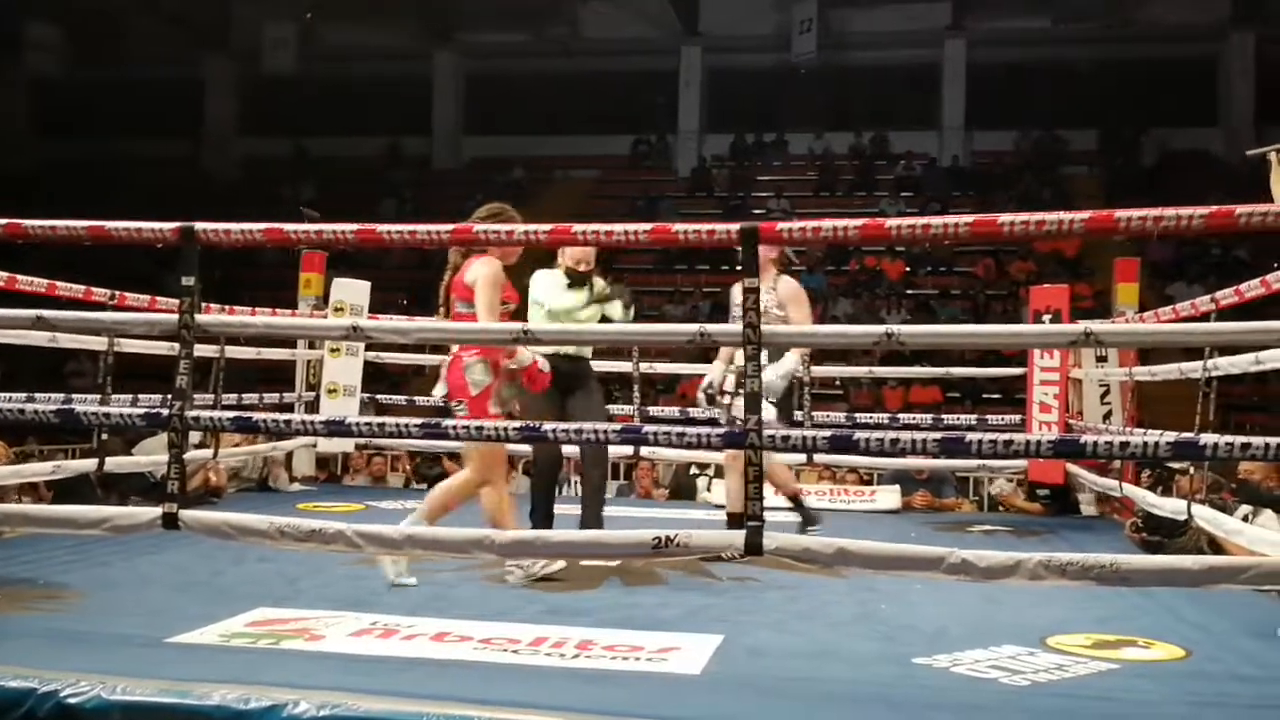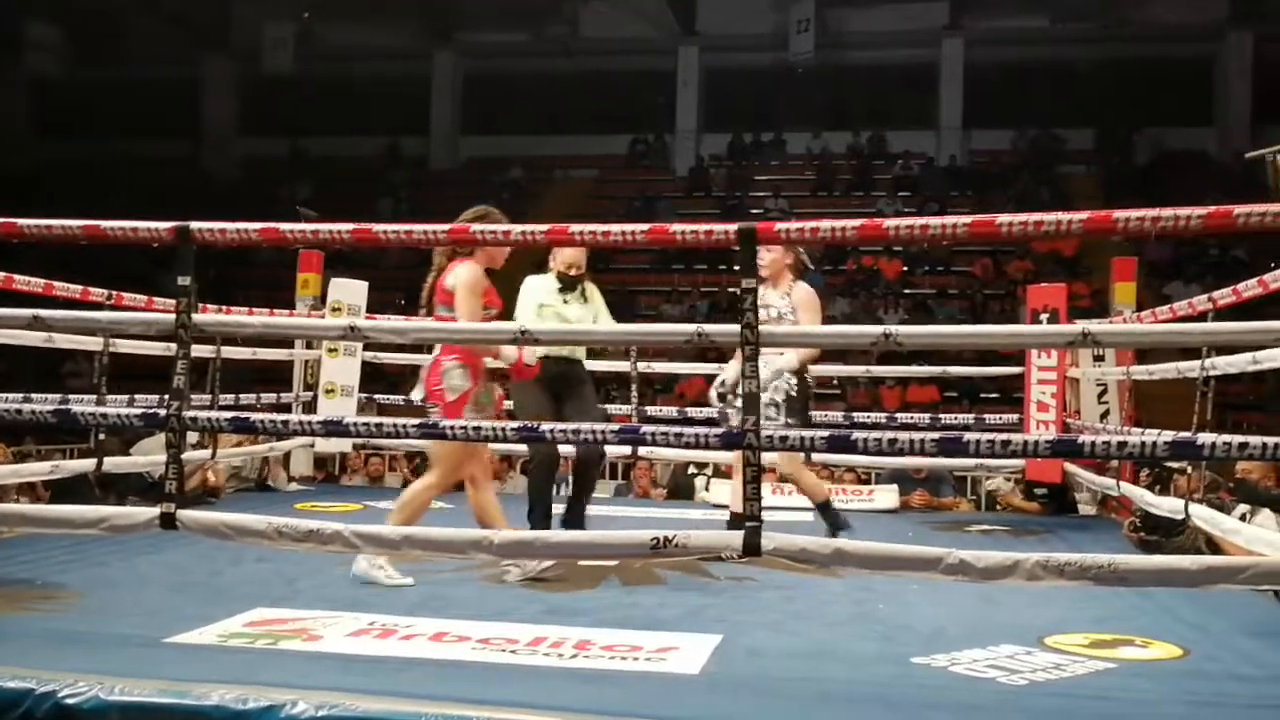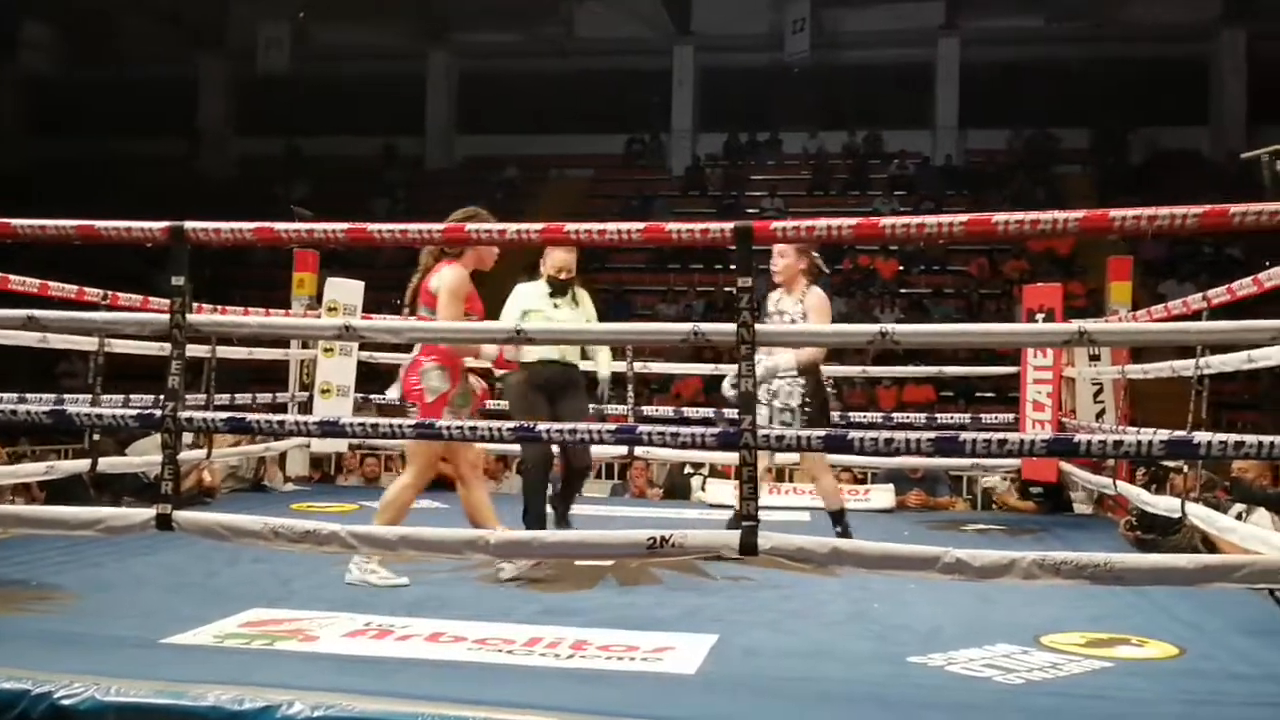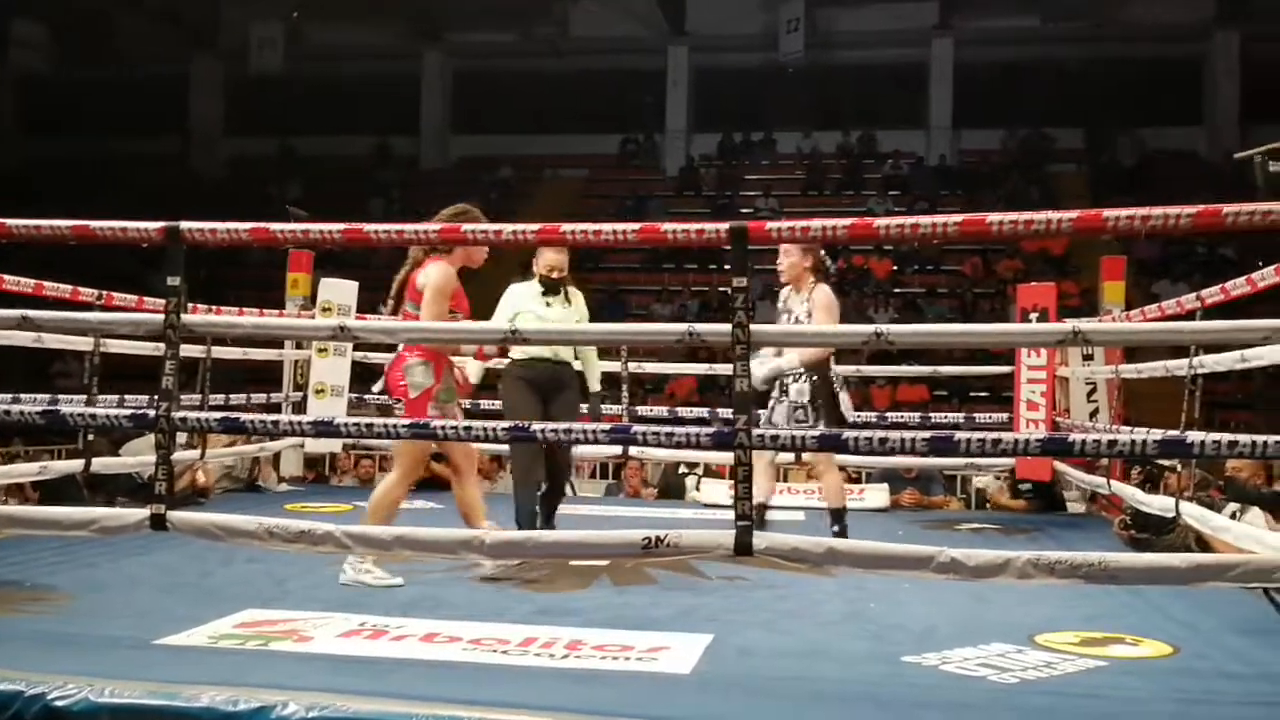
dt=0.1s
person 1, frame 1
left shoulder: (467, 270)
right shoulder: (489, 266)
right elbow: (489, 329)
right wrist: (526, 360)
left hip: (471, 372)
right hip: (478, 372)
left knee: (495, 470)
right knee: (479, 471)
left ankle: (519, 558)
person 1, frame 2
left shoulder: (458, 271)
right shoulder: (470, 272)
left wrist: (486, 382)
right wrist: (513, 355)
left hip: (464, 378)
right hip: (456, 378)
left knee: (479, 472)
right knee: (442, 475)
left ankle: (517, 557)
right ankle: (374, 556)
person 1, frame 3
left shoulder: (444, 272)
right shoulder: (454, 275)
right elbow: (447, 340)
left wrist: (467, 379)
right wrist: (492, 352)
left hip: (445, 379)
right hip: (435, 379)
left knee: (471, 469)
right knee: (418, 474)
right ankle: (364, 561)
person 1, frame 4
left shoulder: (438, 269)
right shoulder: (442, 271)
left elbow: (406, 323)
left hip: (437, 378)
right hip: (420, 375)
left knee: (465, 461)
right knee: (406, 473)
right ankle: (358, 561)
person 2, frame 1
left shoulder: (787, 287)
right shoulder: (738, 289)
left wrist: (784, 367)
right wrist: (716, 372)
left hip: (771, 376)
right hip: (740, 376)
left knee: (760, 456)
right knee: (733, 459)
left ankle: (806, 515)
person 2, frame 2
left shoulder: (802, 293)
right shoulder: (760, 293)
left elbow: (812, 345)
left wrist: (780, 364)
right wrist: (730, 373)
left hip: (787, 384)
right hip: (756, 382)
left knee: (788, 465)
right knee: (741, 460)
left ankle: (834, 522)
right ankle: (733, 534)
person 2, frame 3
left shoulder: (815, 297)
right shoulder: (774, 298)
left elbow: (818, 348)
left wrist: (778, 363)
left hip: (804, 387)
right hip: (771, 385)
left knee: (814, 467)
left ankle: (842, 532)
right ankle: (737, 532)
person 2, frame 4
left shoulder: (821, 295)
right shoulder: (784, 293)
left elbow: (823, 346)
left wrist: (779, 363)
right wrist: (765, 356)
left hip: (816, 383)
right hip: (787, 383)
left knee: (822, 462)
right knee: (763, 453)
left ankle: (838, 532)
right ankle: (756, 524)
person 3, frame 1
left shoulder: (597, 286)
right shoulder: (542, 280)
left elbow: (621, 316)
right elbow: (556, 305)
left wrist: (625, 303)
right wrist: (593, 299)
left hip: (580, 373)
left knee: (595, 448)
right knee: (548, 454)
left ankle: (592, 529)
right ankle: (541, 532)
person 3, frame 2
left shoulder: (589, 291)
right shoulder: (533, 285)
left elbow: (607, 327)
right elbow: (525, 322)
left hip: (574, 375)
right hip: (535, 375)
left knee: (592, 452)
right knee: (544, 454)
left ankle: (575, 516)
right ankle: (539, 532)
person 3, frame 3
left shoulder: (582, 298)
right shoulder: (524, 292)
left elbow: (597, 341)
left wrist: (604, 376)
right wrist: (504, 371)
left hip: (569, 383)
right hip: (530, 380)
left knee: (579, 461)
right knee: (537, 458)
left ankle: (560, 506)
right ankle: (535, 534)
person 3, frame 4
left shoulder: (574, 298)
right shoulder: (517, 293)
left elbow: (585, 348)
left wrist: (594, 391)
right wrist: (472, 375)
left hip: (562, 380)
right hip: (521, 376)
left knee: (560, 458)
right knee: (526, 450)
left ankle: (547, 518)
right ankle: (527, 526)
